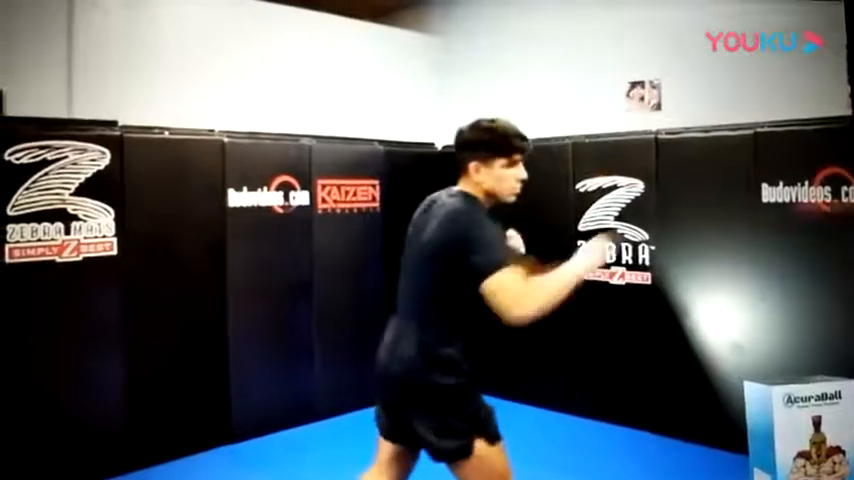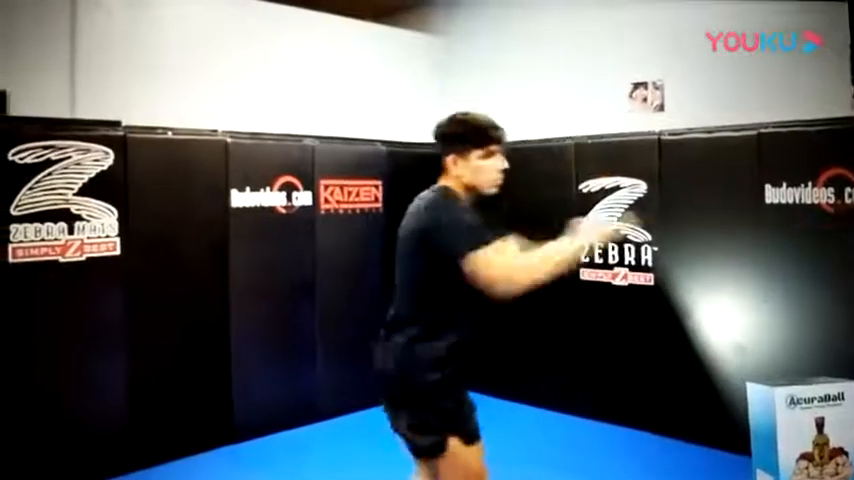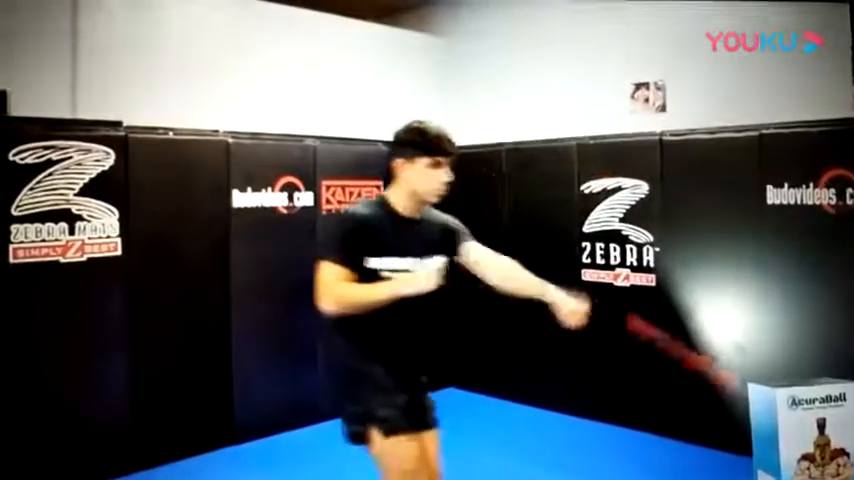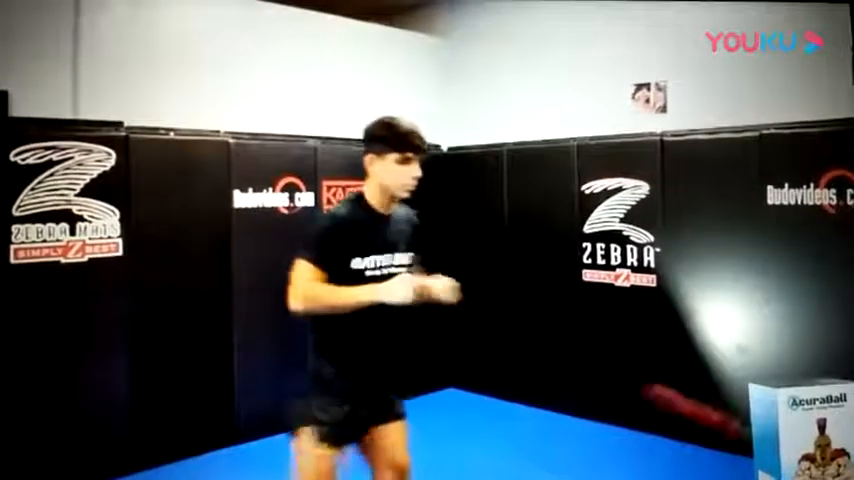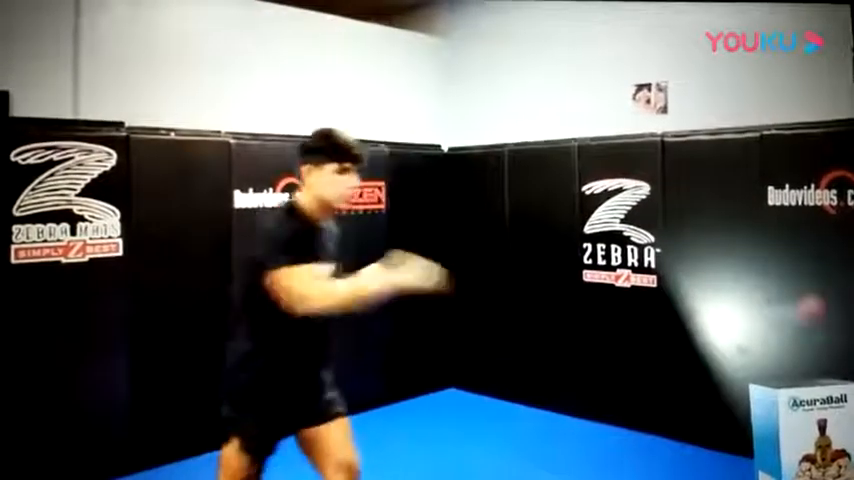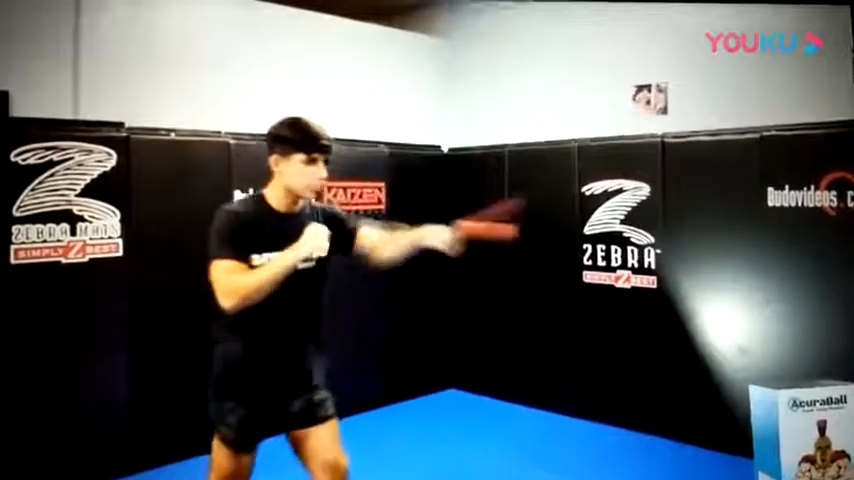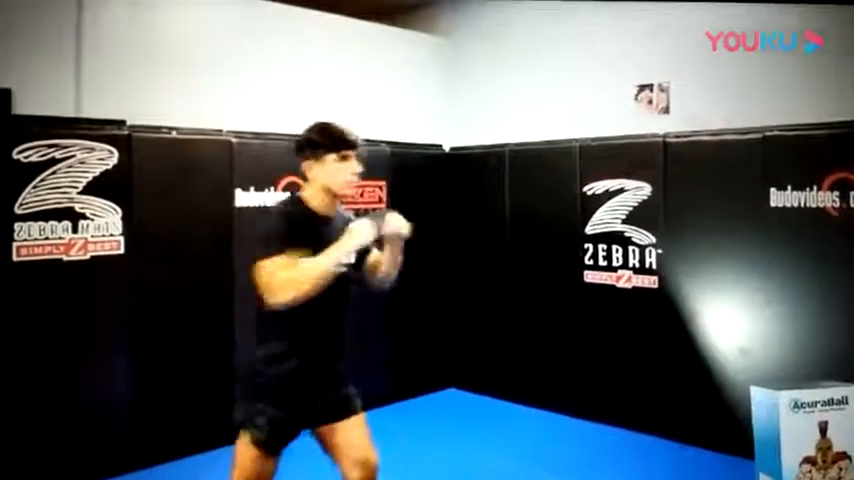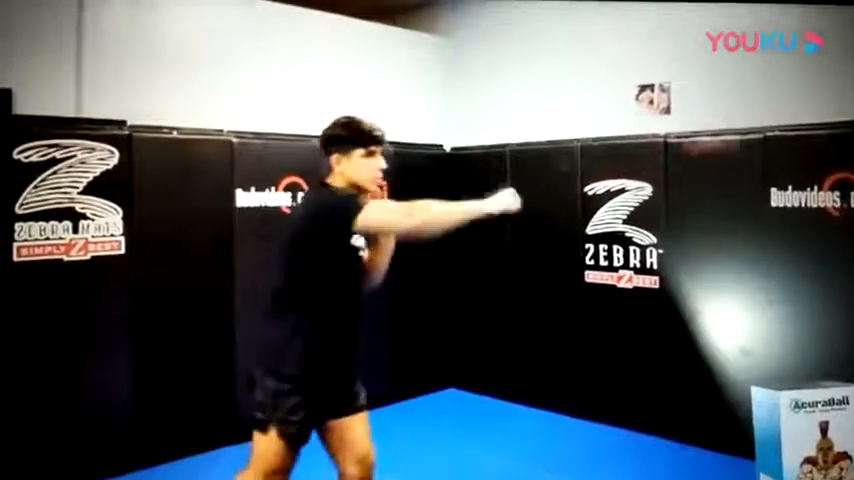
dt=0.3s
person 1, frame 1
left shoulder: (436, 205)
right shoulder: (475, 226)
right elbow: (520, 305)
left wrist: (502, 251)
right wrist: (581, 263)
left hip: (396, 363)
right hip: (437, 377)
person 1, frame 2
left shoulder: (431, 207)
right shoulder: (444, 217)
right elbow: (515, 276)
left wrist: (506, 261)
right wrist: (585, 235)
left hip: (410, 362)
right hip: (419, 371)
person 1, frame 3
left shoulder: (442, 228)
right shoulder: (356, 223)
left elbow: (492, 267)
right elbow: (330, 299)
left wrist: (555, 295)
right wrist: (404, 285)
left hip: (407, 372)
right hip: (364, 371)
person 1, frame 4
left shoulder: (407, 222)
right shoulder: (338, 223)
right elbow: (300, 298)
left wrist: (429, 286)
right wrist: (378, 292)
left hip: (380, 371)
right hip: (333, 371)
person 1, frame 5
left shoulder: (325, 230)
right shoulder: (279, 229)
right elbow: (306, 298)
left wrist: (365, 281)
right wrist: (393, 279)
left hip: (310, 375)
right hip: (261, 377)
person 1, frame 6
left shoulder: (323, 219)
right shoulder: (235, 219)
left elbow: (382, 249)
right elbow: (230, 296)
left wrist: (425, 234)
right wrist: (296, 253)
left hip: (301, 372)
right hip: (243, 375)
person 1, frame 7
left shoulder: (345, 222)
right shoulder: (283, 220)
left elbow: (381, 278)
right elbow: (283, 291)
left wrist: (394, 242)
right wrist: (344, 248)
left hip: (326, 373)
right hip: (275, 374)
person 1, frame 8
left shoulder: (357, 207)
right shoulder: (322, 205)
left elbow: (367, 278)
right elbow: (407, 219)
left wrist: (386, 237)
right wrist: (488, 205)
left hip: (337, 363)
right hip: (293, 366)
